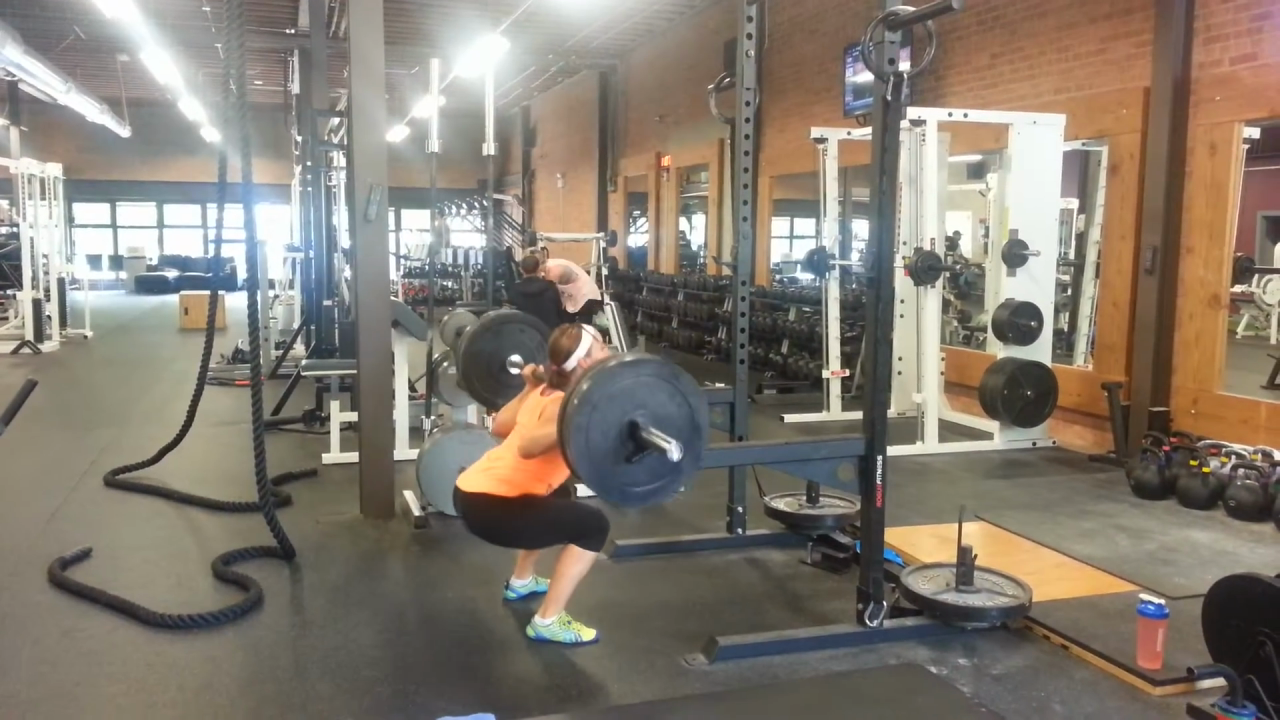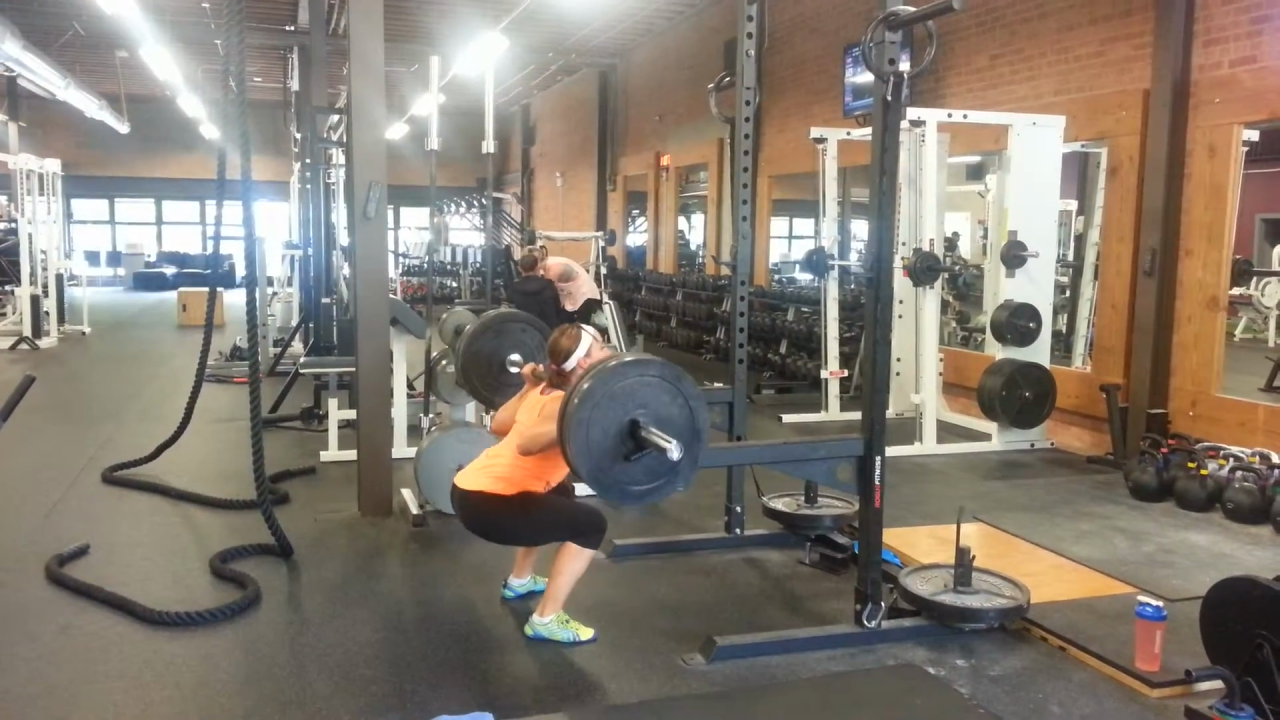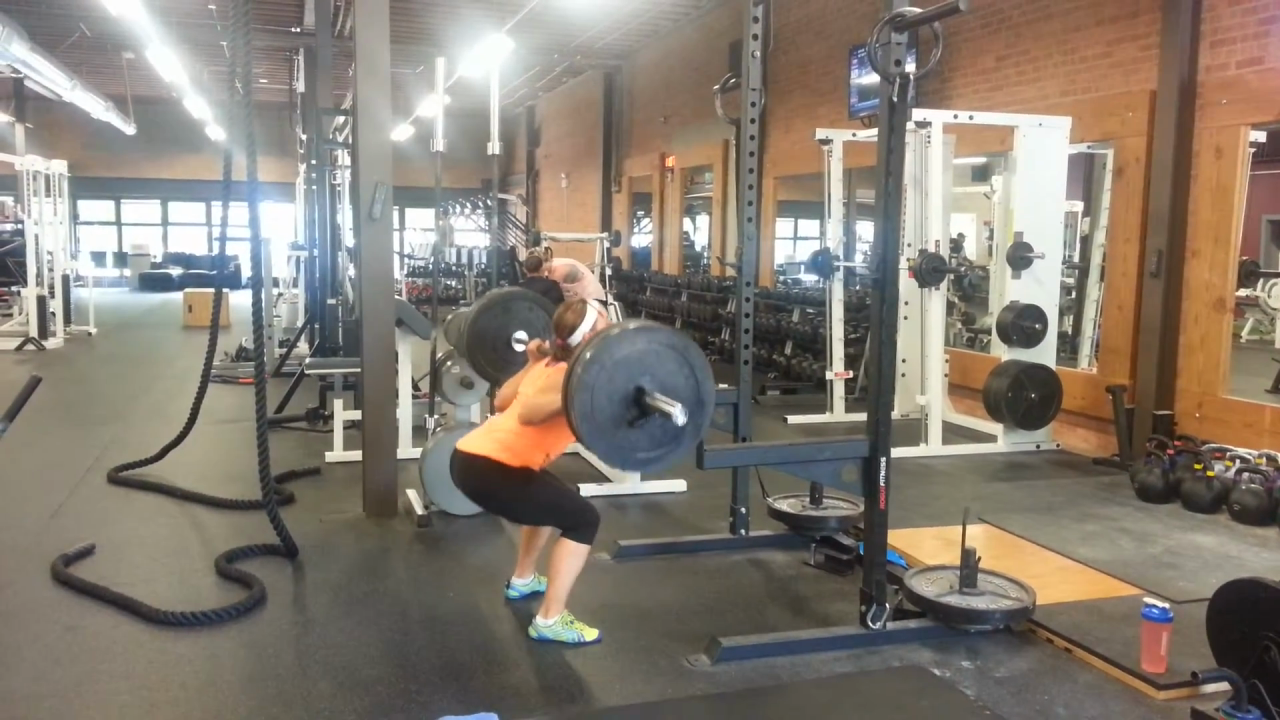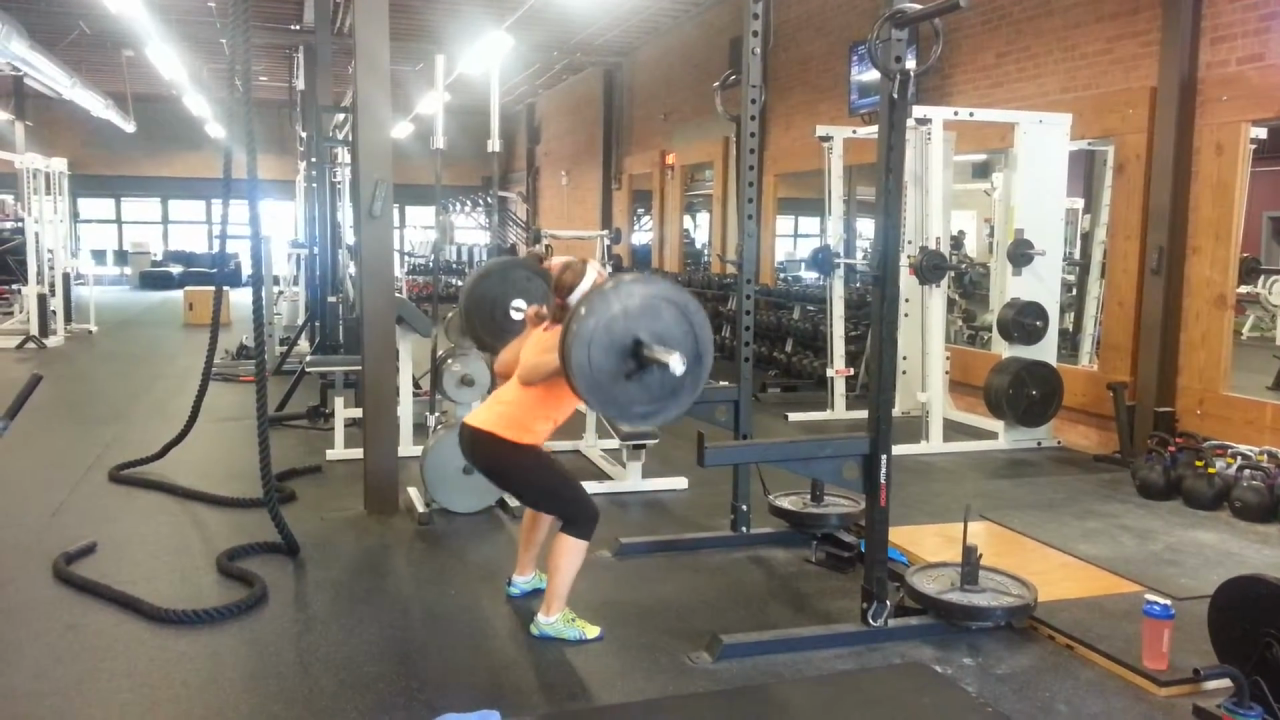
dt=0.3s
person 1, frame 1
left shoulder: (545, 392)
left elbow: (500, 427)
right elbow: (528, 447)
left wrist: (528, 386)
left hip: (474, 490)
right hip: (488, 506)
left knee: (560, 496)
right knee: (593, 526)
left ankle: (520, 581)
right ankle: (547, 621)
person 1, frame 2
left shoulder: (545, 390)
left elbow: (499, 425)
right elbow: (527, 444)
left wrist: (528, 385)
left hip: (471, 488)
right hip: (485, 504)
left knee: (560, 495)
right knee: (591, 524)
left ankle: (519, 580)
right ankle: (546, 620)
person 1, frame 3
left shoulder: (550, 365)
right elbow: (528, 414)
left hip: (472, 456)
right hip: (486, 467)
left knee: (555, 499)
right knee: (582, 519)
left ankle: (522, 580)
right ankle: (550, 620)
person 1, frame 4
left shoulder: (549, 329)
left elbow: (502, 367)
right elbow: (529, 375)
left wrist: (531, 328)
left hip: (480, 430)
right hip: (499, 441)
left knee: (553, 491)
right knee: (582, 513)
left ankle: (523, 577)
right ankle: (552, 618)
